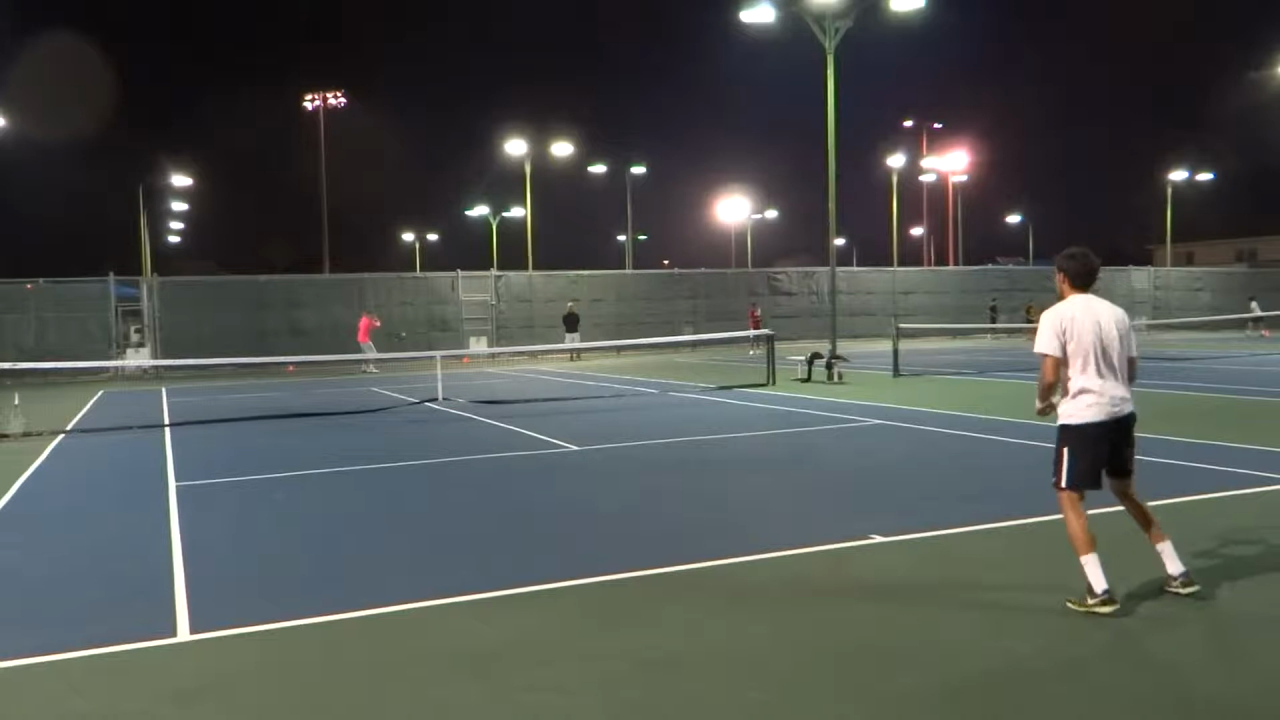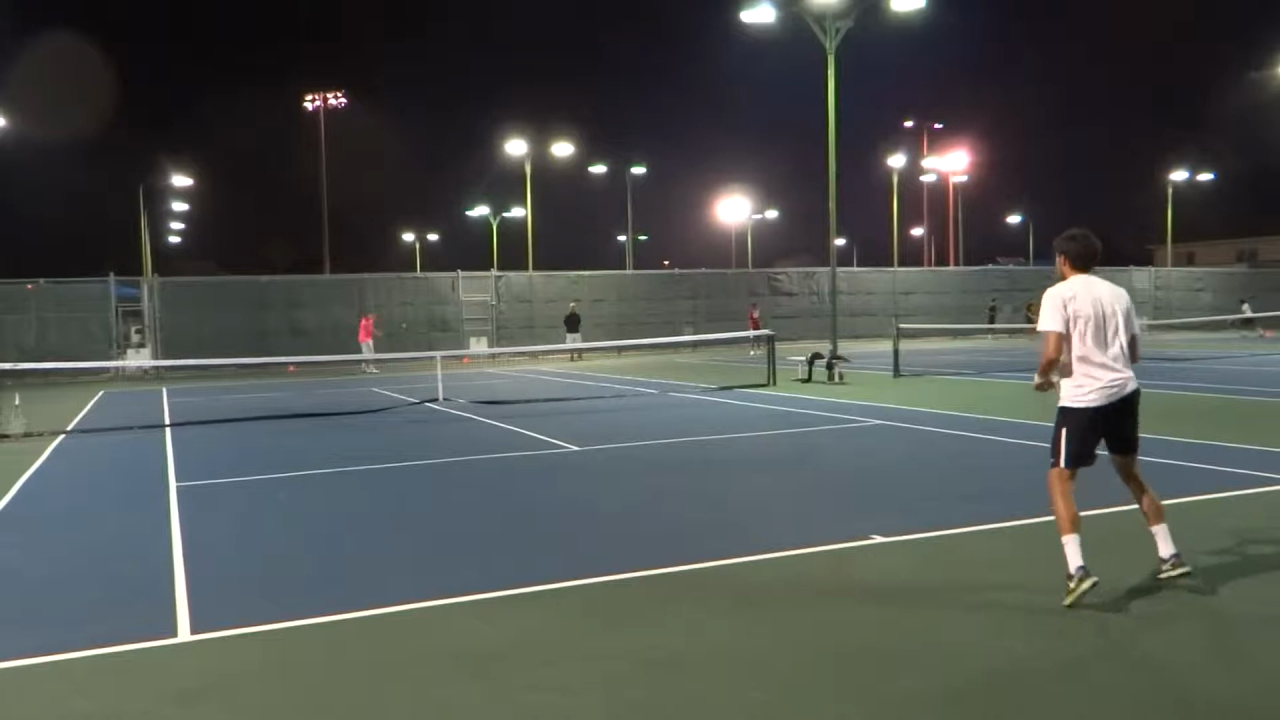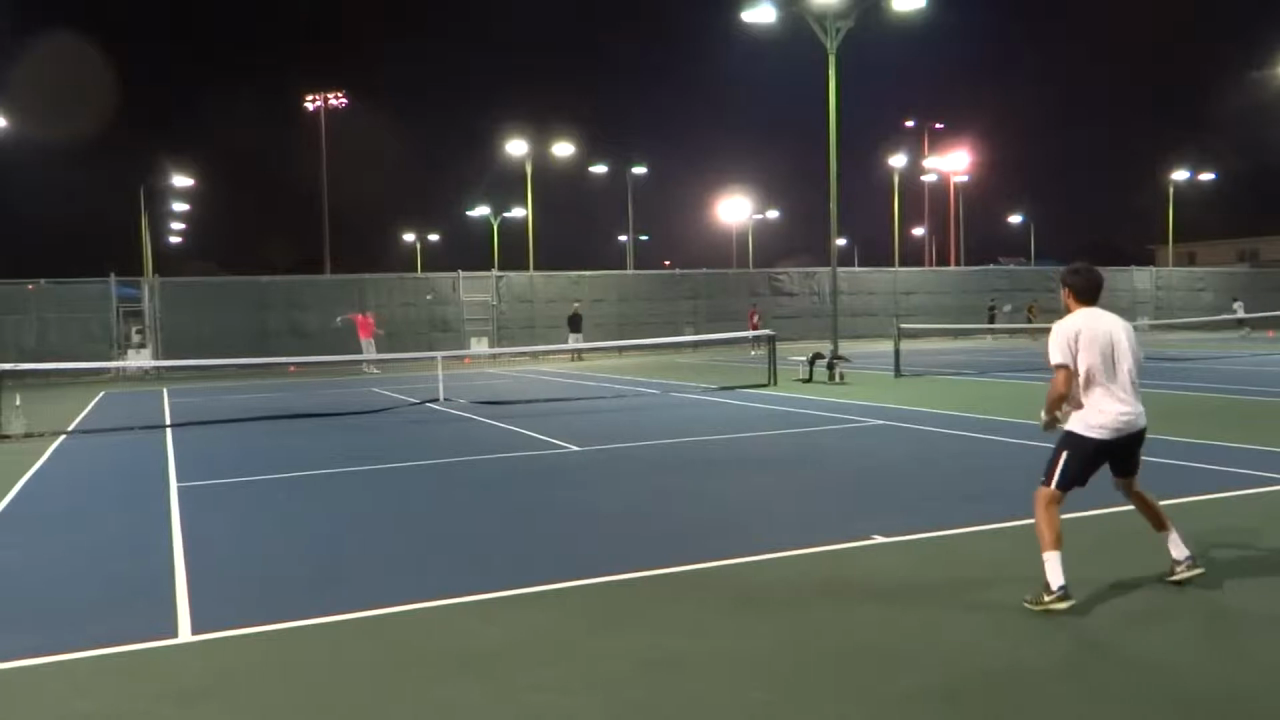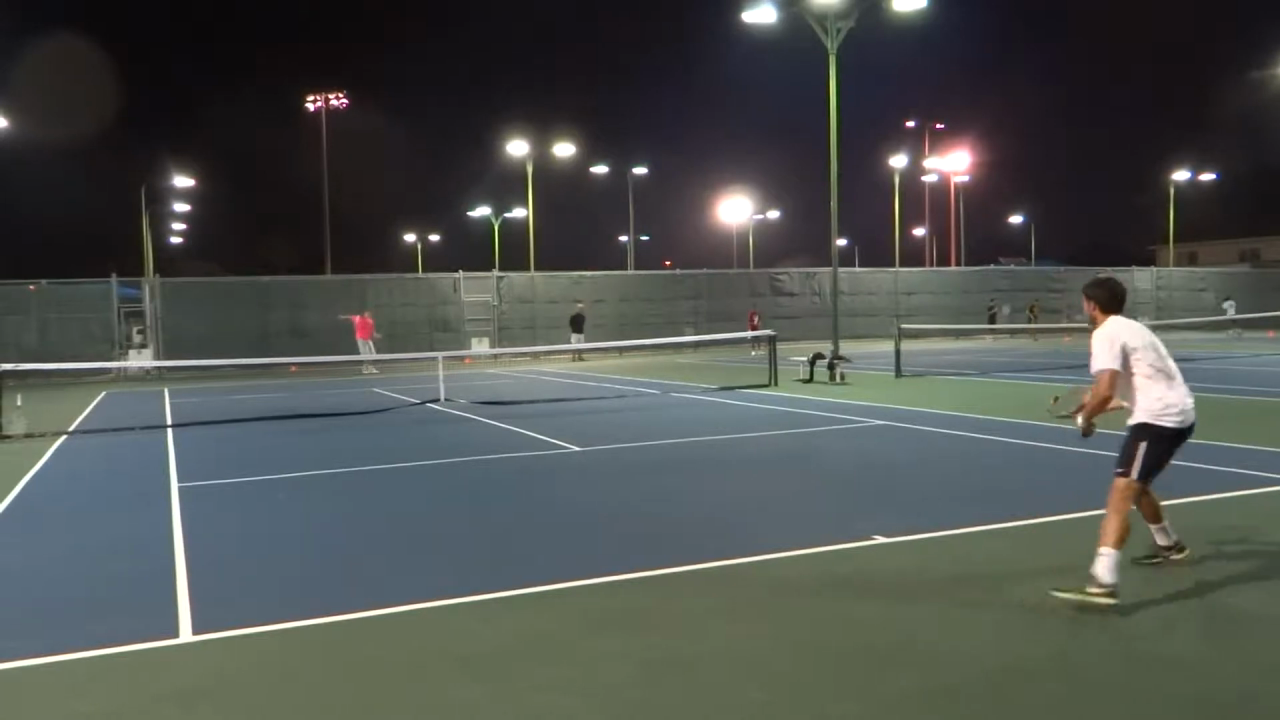
dt=0.2s
person 1, frame 1
left shoulder: (1055, 315)
right shoulder: (1118, 314)
left elbow: (1050, 376)
right elbow: (1131, 373)
left wrist: (1043, 401)
left hip: (1081, 418)
right hip: (1121, 412)
left knee: (1070, 501)
right knee: (1125, 493)
left ankle: (1100, 592)
right ankle: (1178, 573)
person 1, frame 2
left shoulder: (1058, 294)
right shoulder: (1119, 294)
left elbow: (1052, 352)
right elbow: (1134, 353)
left wrist: (1042, 378)
left hip: (1082, 399)
right hip: (1124, 392)
left knee: (1060, 480)
right knee: (1130, 472)
left ankle: (1078, 570)
right ankle: (1169, 555)
person 1, frame 3
left shoulder: (1066, 328)
right shoulder: (1122, 325)
left elbow: (1061, 387)
right elbow: (1130, 380)
left wrist: (1048, 414)
left hip: (1090, 428)
right hip: (1132, 423)
left knee: (1046, 500)
right knee: (1129, 489)
left ankle: (1055, 588)
right ankle: (1183, 558)
person 1, frame 4
left shoulder: (1105, 334)
right shoulder: (1137, 330)
left elbow: (1105, 389)
left wrist: (1084, 418)
right wrist: (1103, 405)
left hip: (1158, 418)
right hip: (1180, 416)
left knee: (1120, 495)
right knee: (1133, 479)
left ankle: (1103, 582)
right ankle: (1168, 544)
